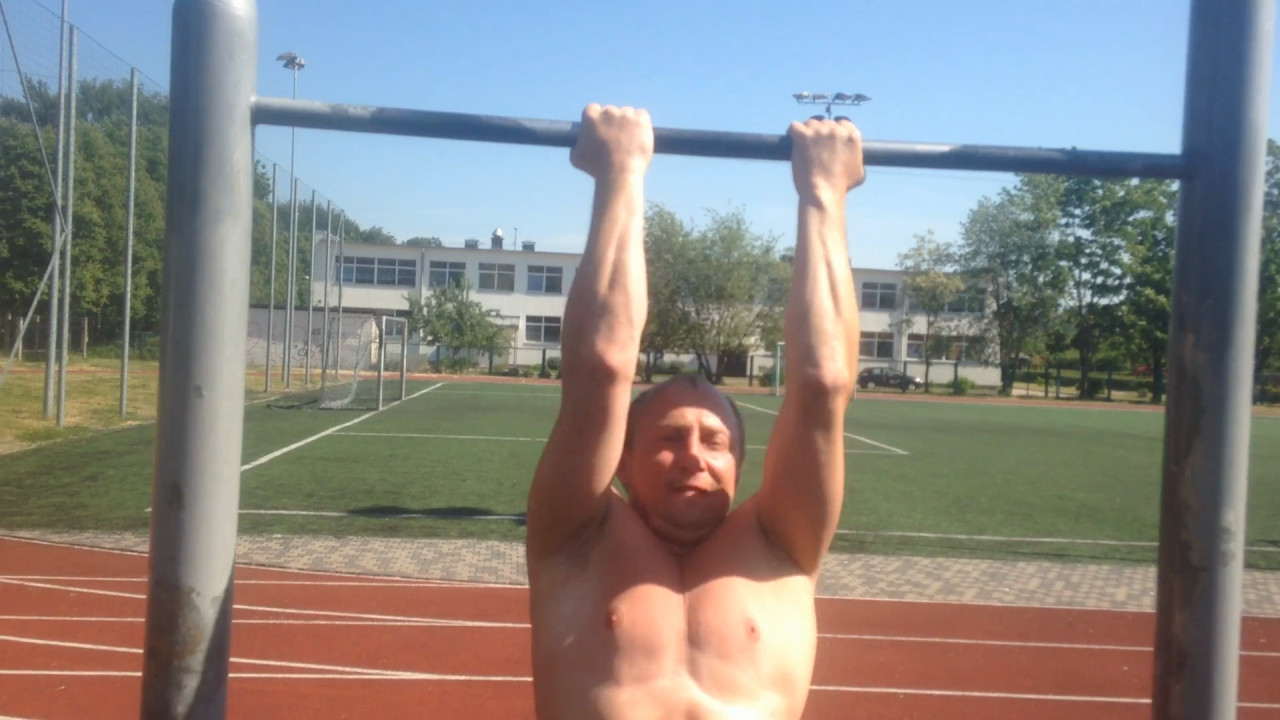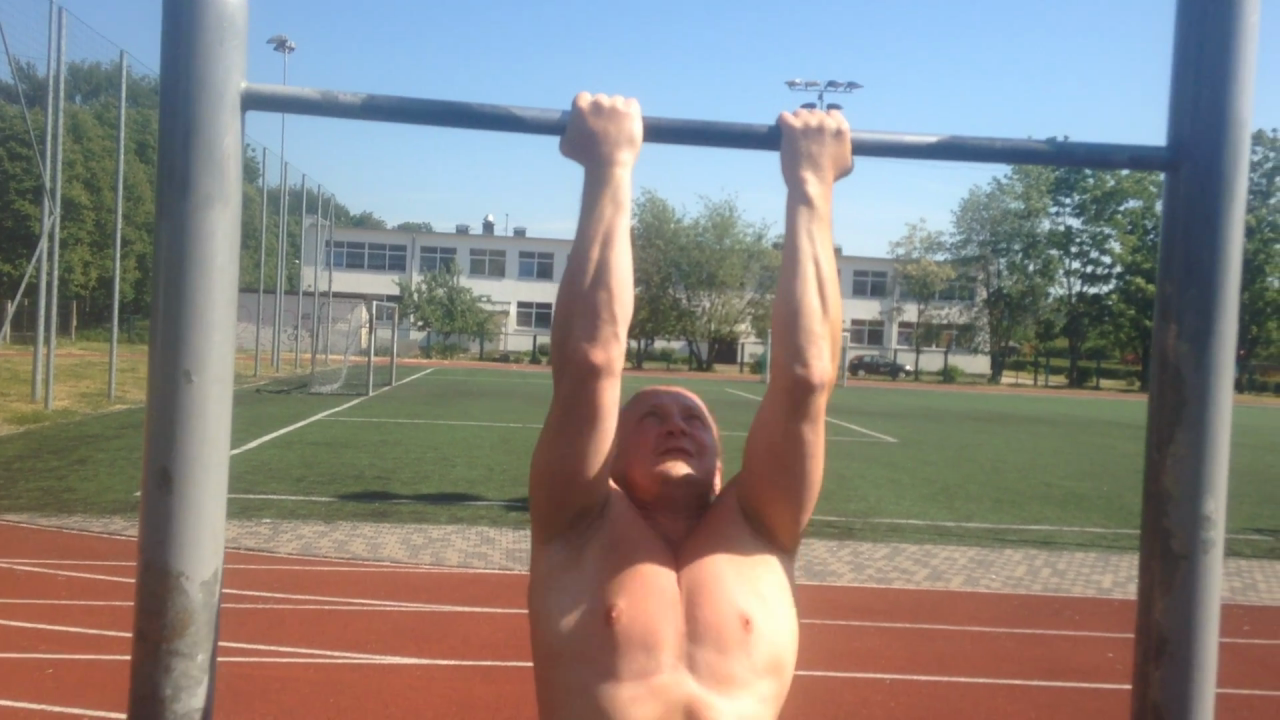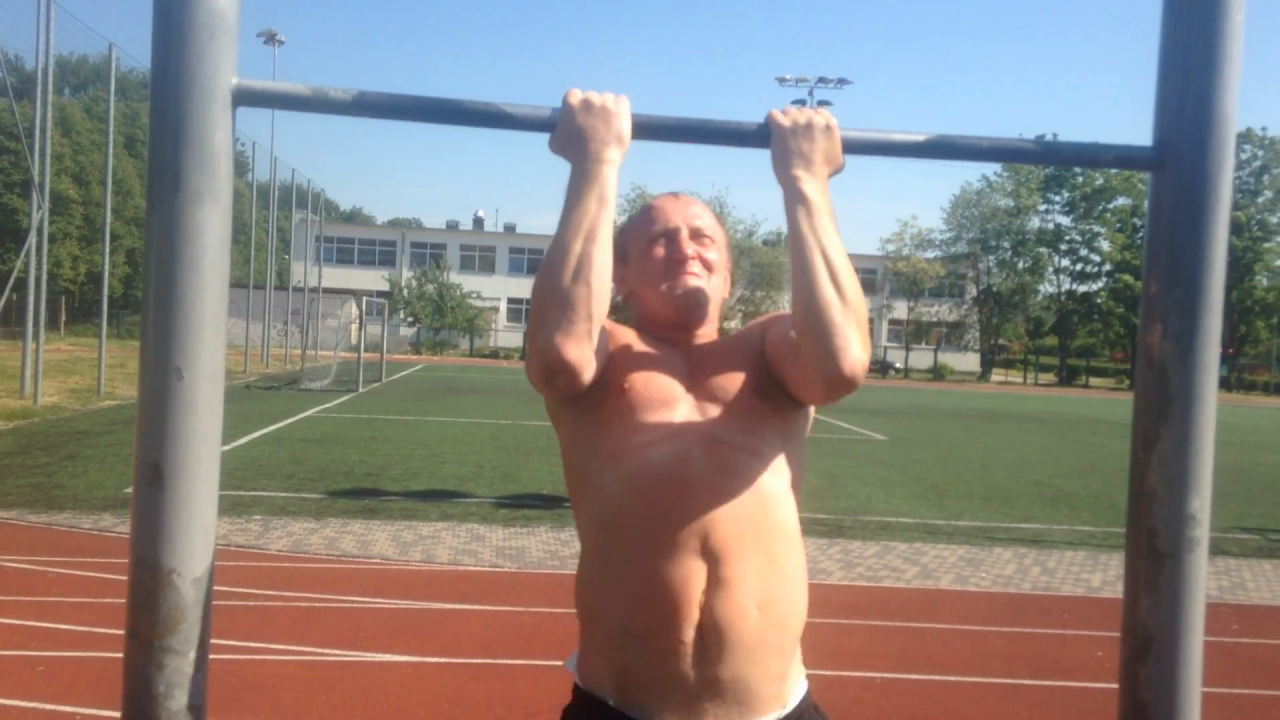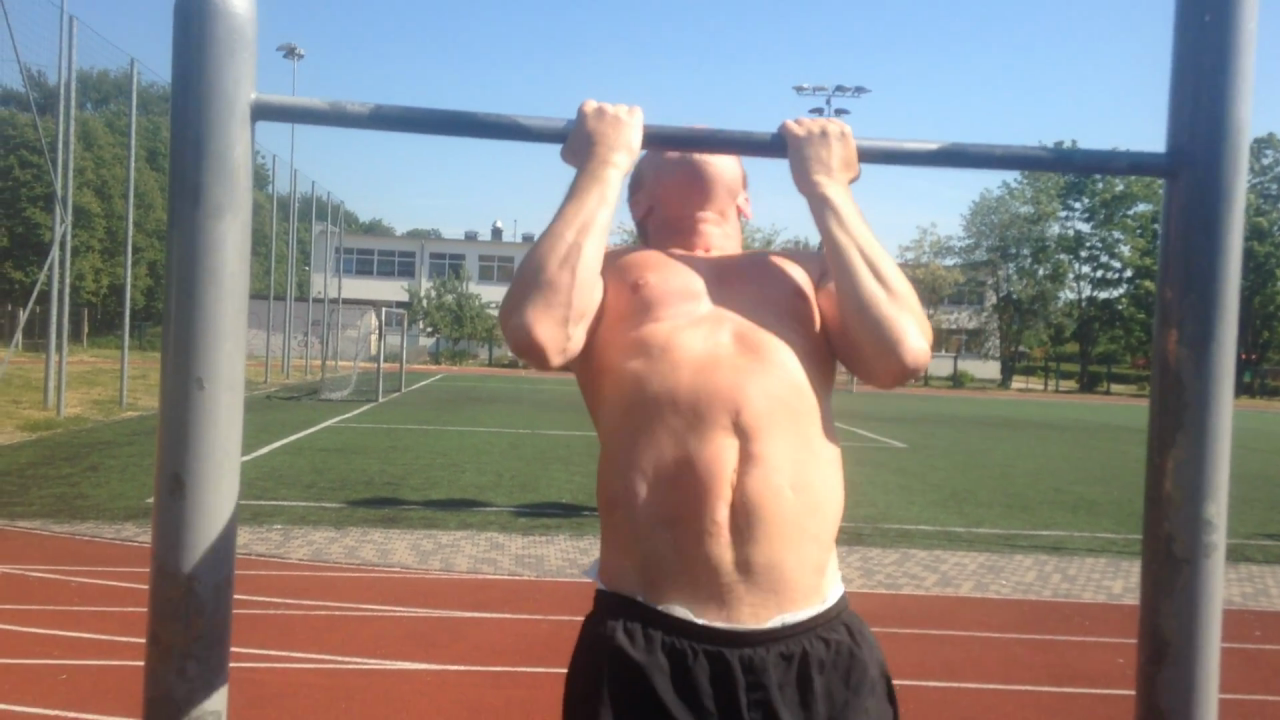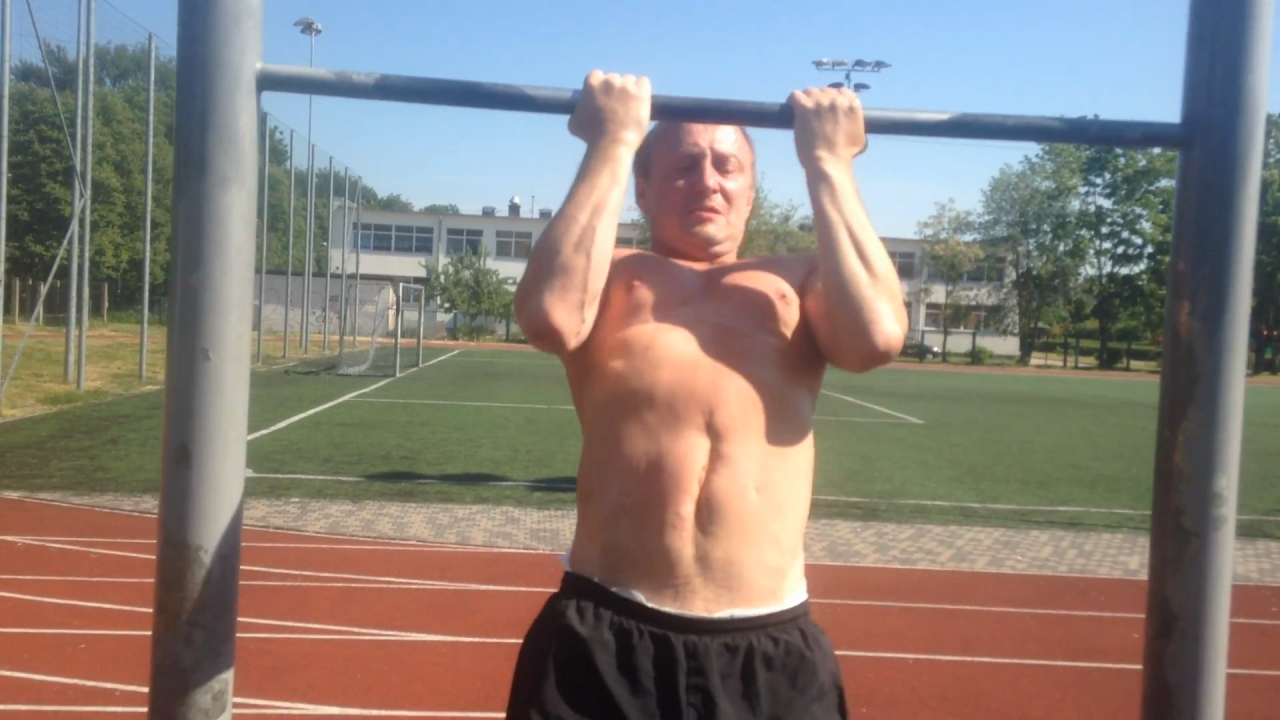
dt=0.5s
person 1, frame 1
left shoulder: (775, 559)
right shoulder: (582, 552)
left elbow: (823, 380)
right elbow: (604, 368)
left wrist: (823, 189)
right wrist: (621, 175)
person 1, frame 2
left shoulder: (753, 545)
right shoulder: (582, 539)
left elbow: (806, 376)
right elbow: (589, 365)
left wrist: (809, 184)
right wrist: (611, 167)
person 1, frame 3
left shoulder: (769, 345)
right shoulder: (600, 354)
left elbow: (843, 360)
right elbow: (560, 348)
left wrist: (805, 179)
right wrist: (598, 160)
person 1, frame 4
left shoulder: (808, 273)
right shoulder: (607, 272)
left elbow: (904, 352)
right elbow: (537, 331)
left wrist: (826, 182)
right wrist: (604, 161)
person 1, frame 5
left shoulder: (796, 283)
right shoulder: (611, 278)
left elbow: (877, 335)
right elbow: (551, 316)
left wrist: (828, 159)
right wrist: (613, 141)
right hip: (604, 639)
